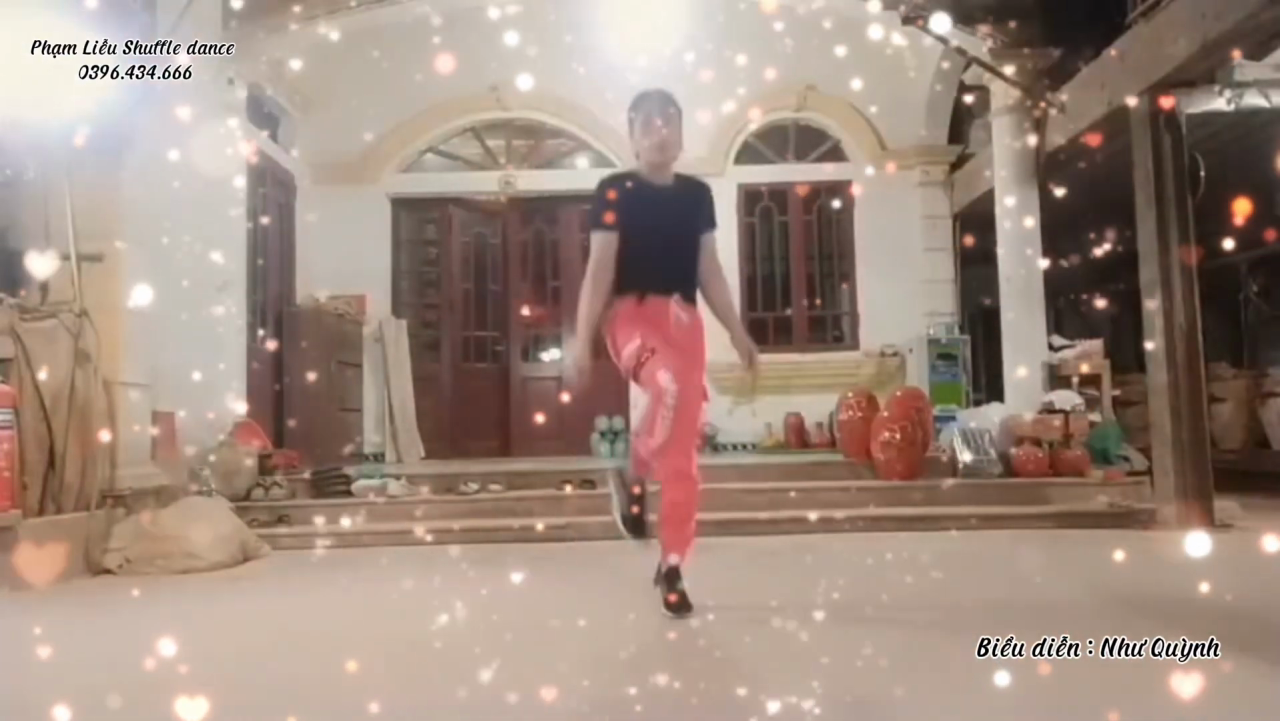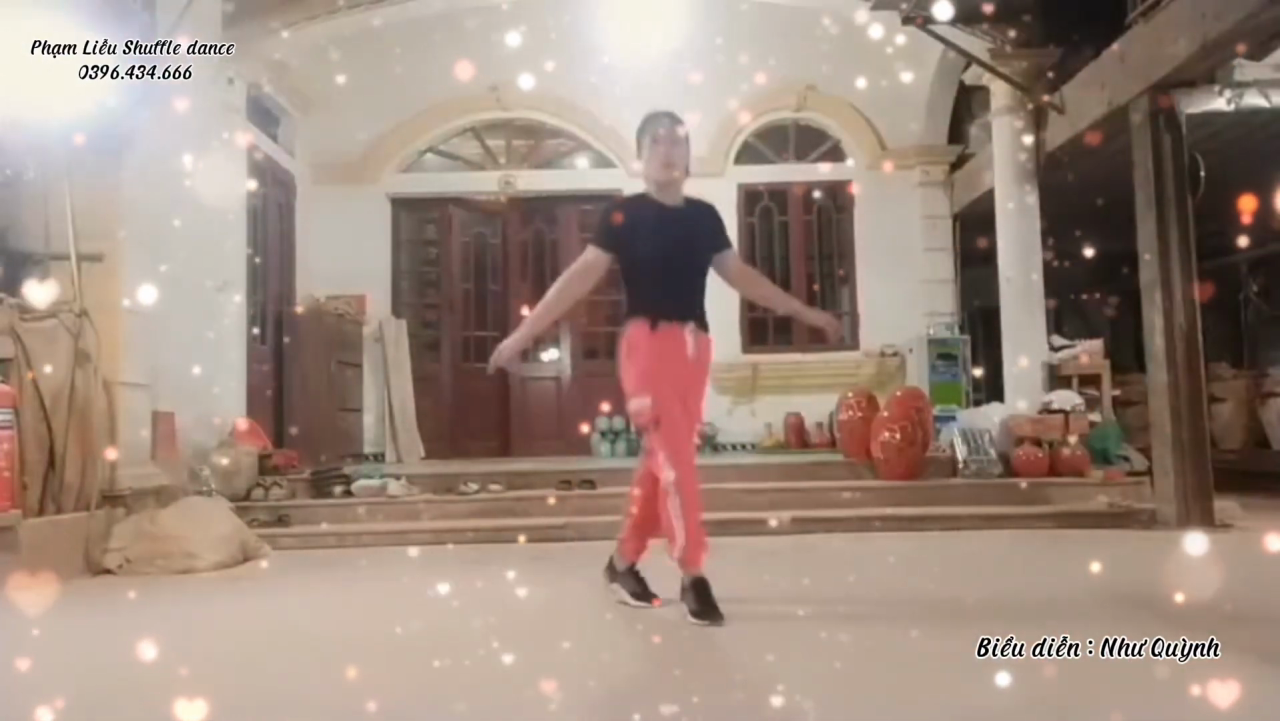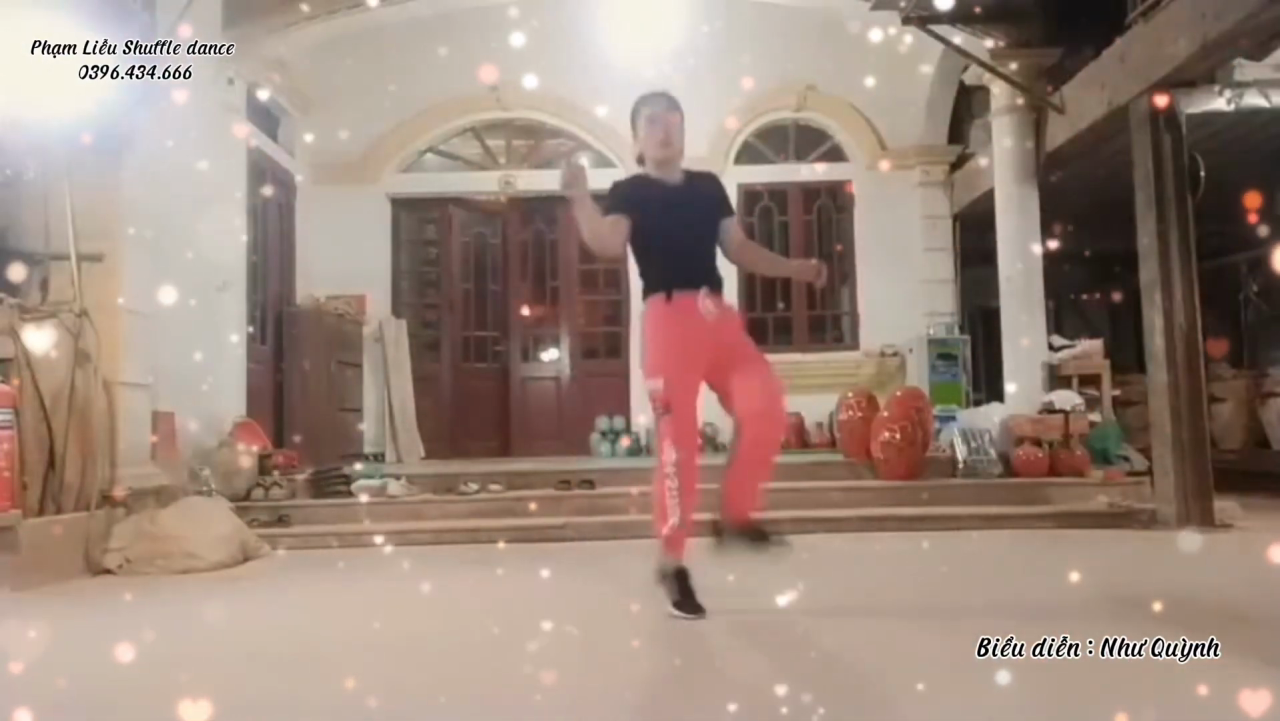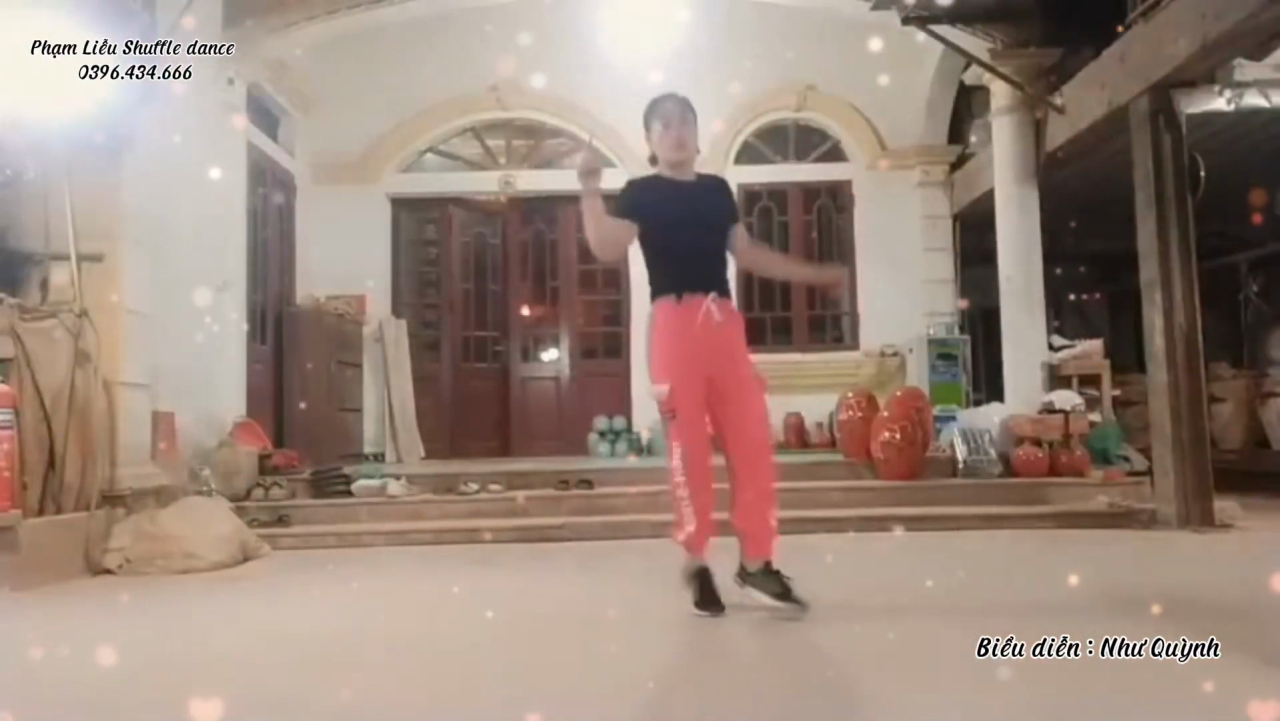
dt=0.3s
person 1, frame 1
left shoulder: (697, 194)
right shoulder: (614, 194)
left elbow: (709, 271)
right elbow: (601, 267)
left wrist: (739, 335)
right wrist: (582, 339)
left hip: (687, 322)
right hip: (636, 316)
left knee: (685, 448)
right knee: (667, 390)
left ankle: (673, 565)
right ankle: (630, 477)
person 1, frame 2
left shoulder: (704, 216)
right shoulder: (624, 214)
left elbow: (740, 276)
right elbow: (581, 277)
left wrist: (806, 313)
right wrist: (525, 332)
left hip: (694, 348)
right hip: (648, 344)
left knee: (664, 464)
right knee: (675, 463)
left ankle: (622, 564)
right ankle: (693, 578)
person 1, frame 3
left shoulder: (709, 187)
right shoulder: (627, 191)
left elbow: (741, 249)
right elbow: (605, 245)
left wrist: (794, 268)
right wrist: (578, 194)
left hip: (721, 318)
right hip: (669, 319)
left knee: (766, 414)
right knee: (679, 443)
left ankle: (737, 515)
right ankle: (671, 565)
person 1, frame 4
left shoulder: (717, 190)
right shoulder: (638, 194)
left elbow: (747, 252)
right elbow: (607, 248)
left wrist: (814, 274)
right wrist: (590, 189)
left hip: (723, 324)
right hip: (675, 324)
left knee: (754, 444)
right knee: (689, 450)
left ankle: (758, 563)
right ankle: (696, 565)
